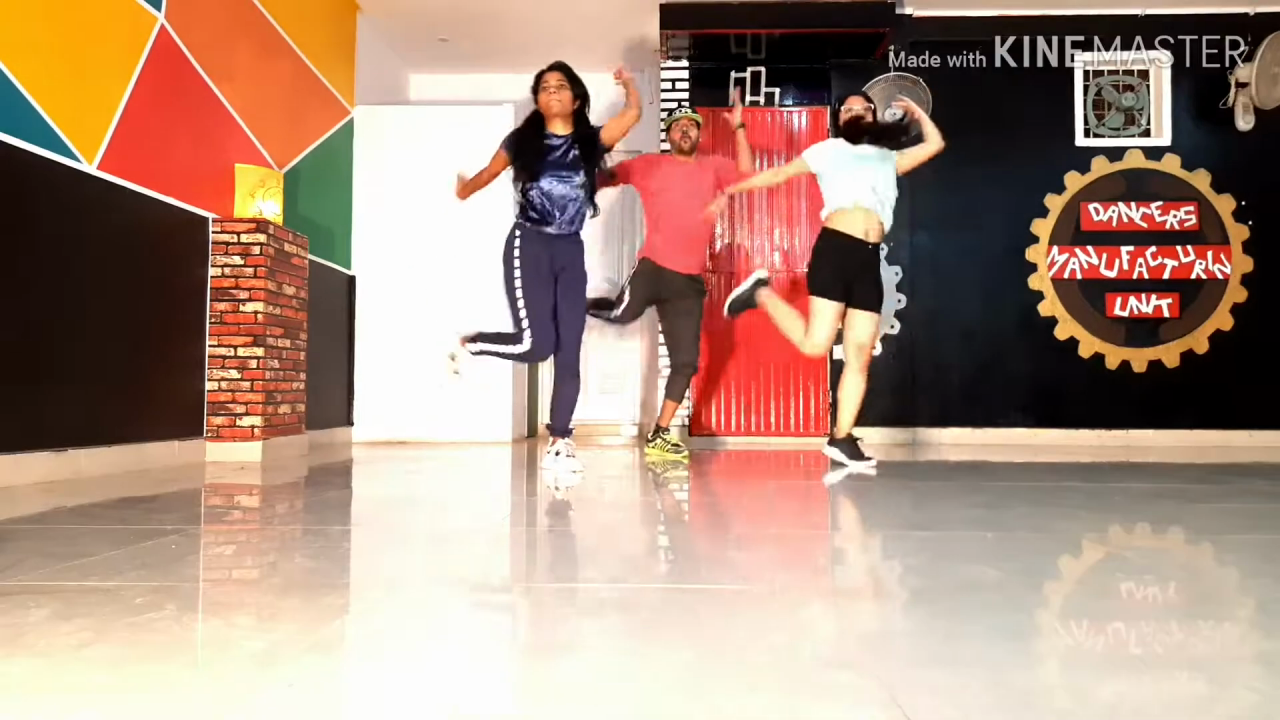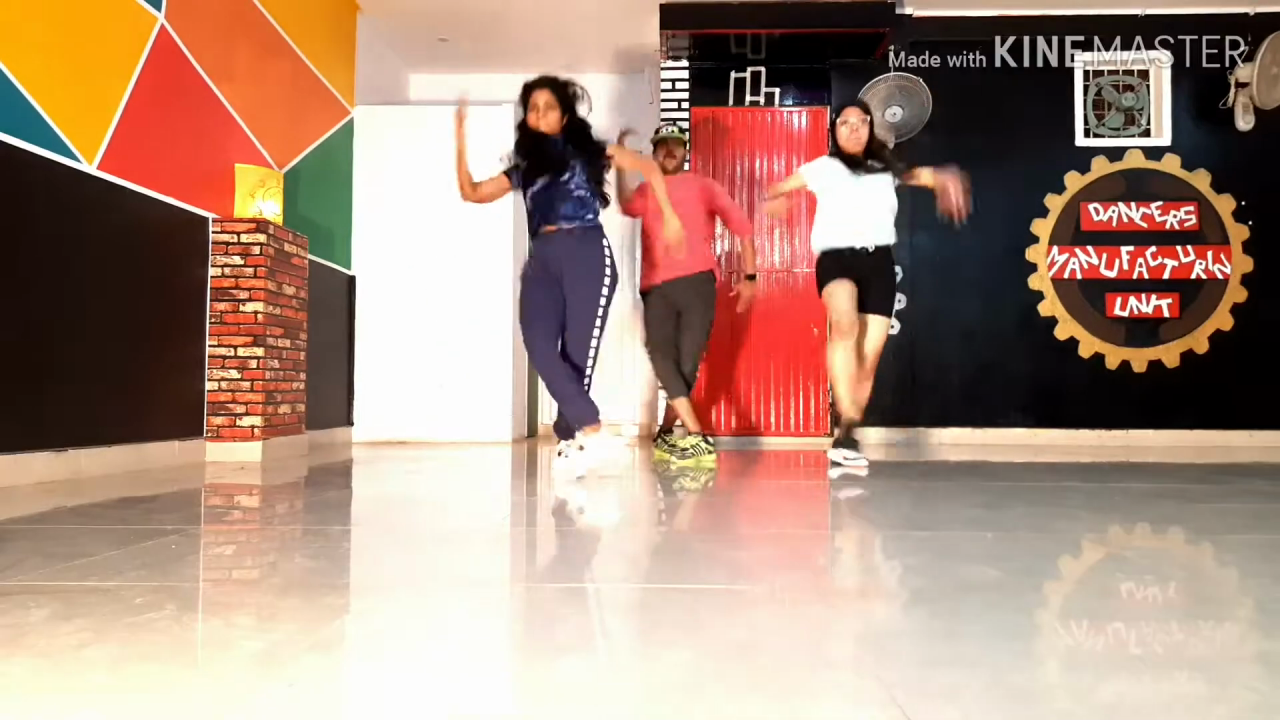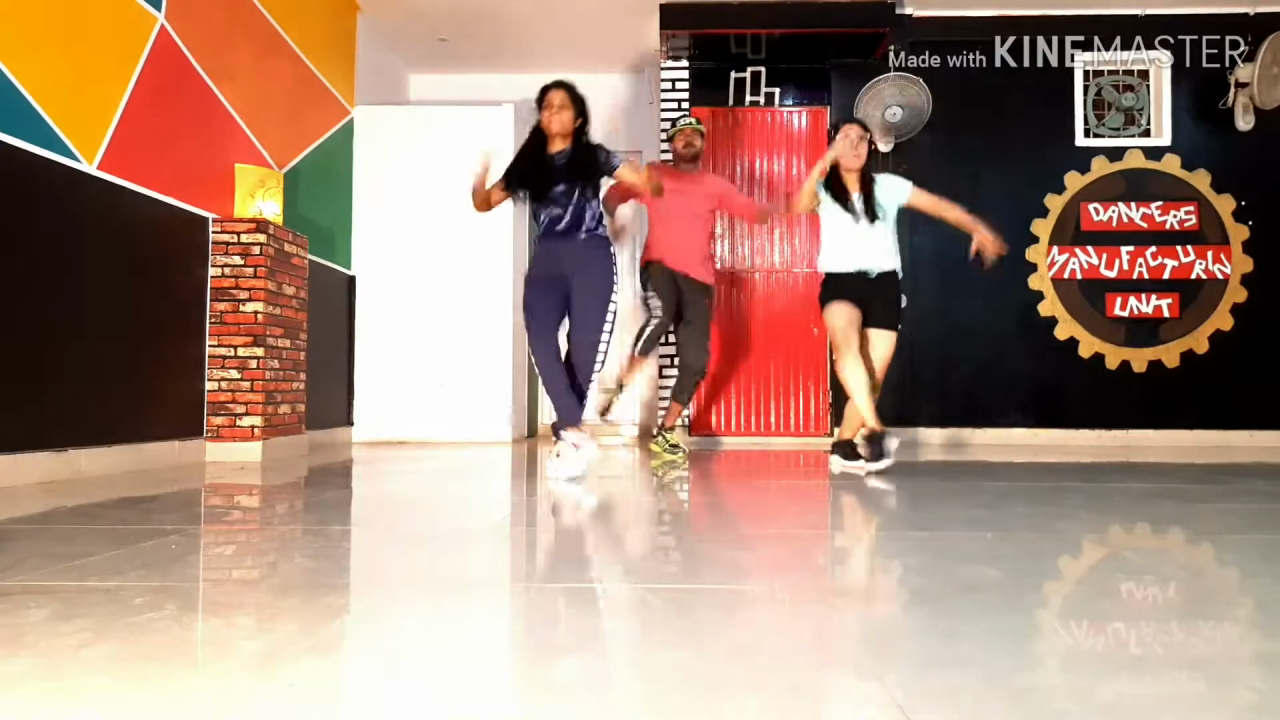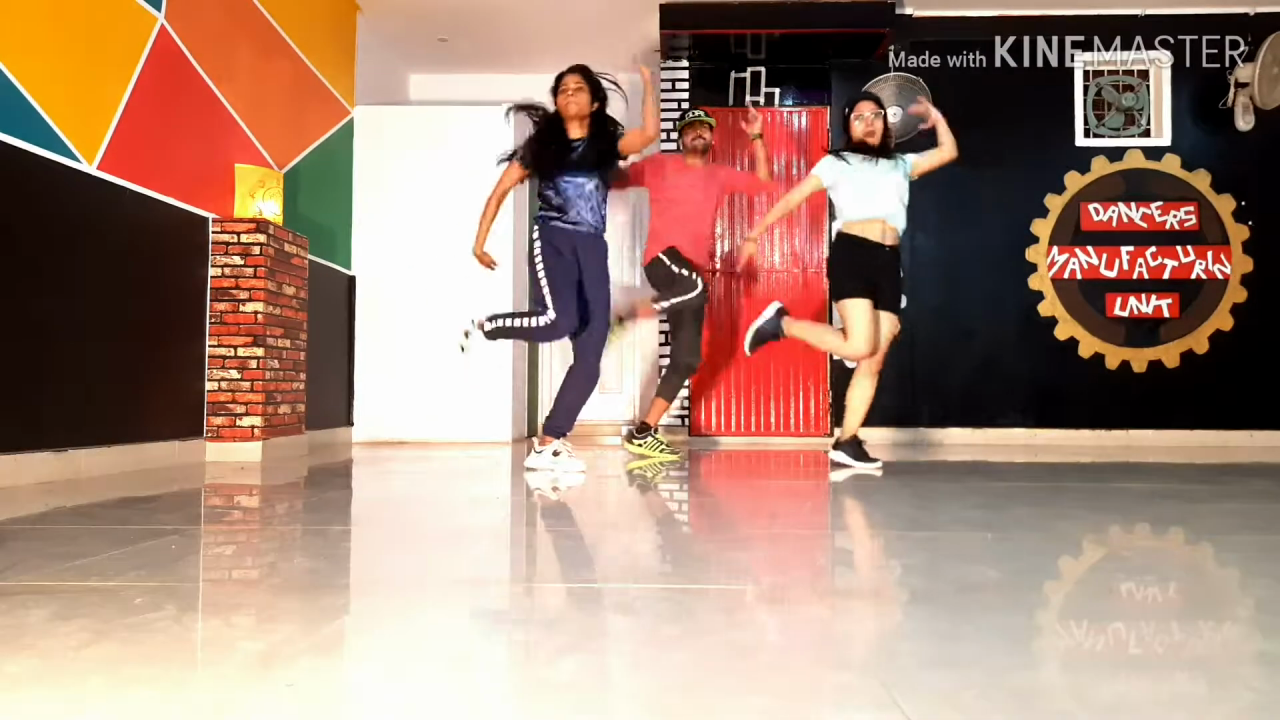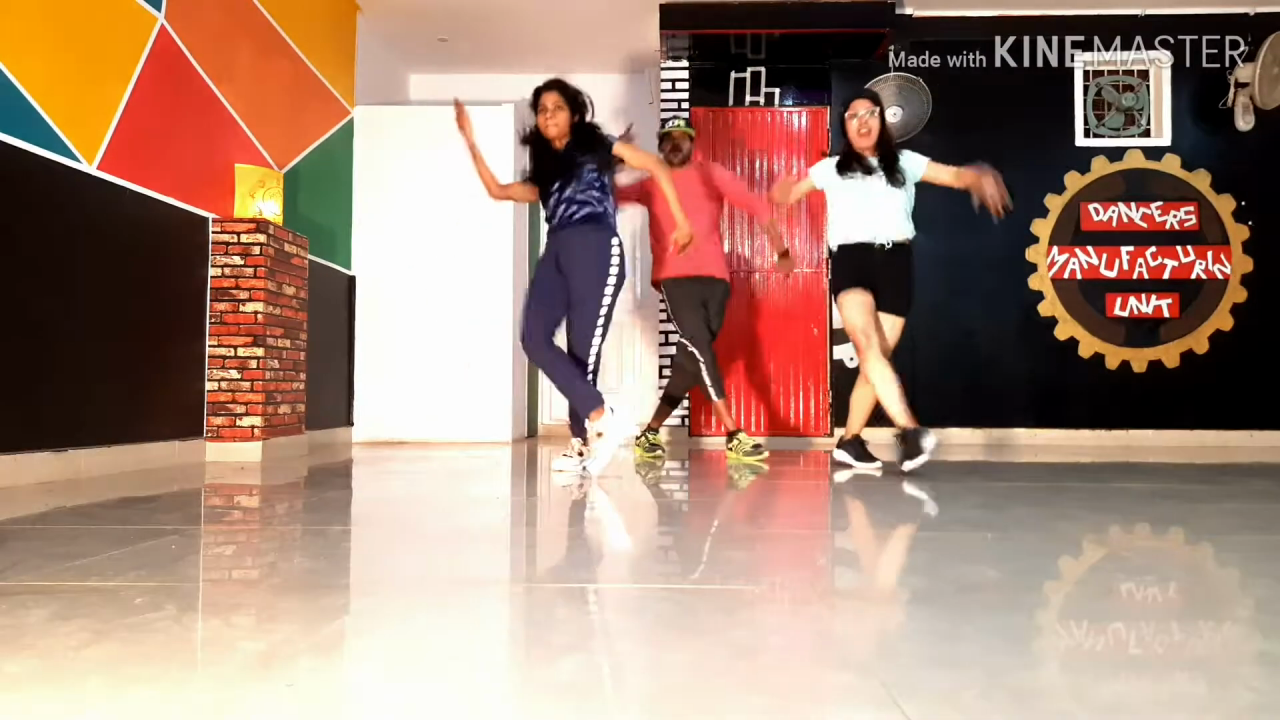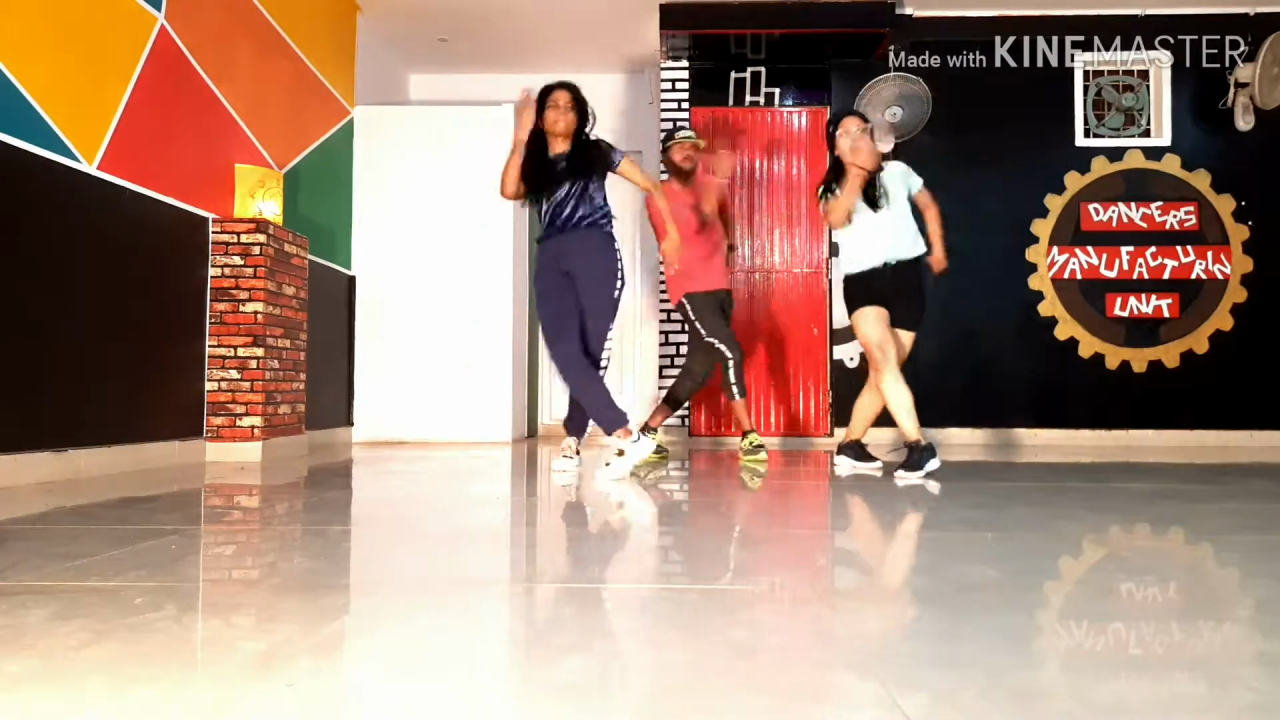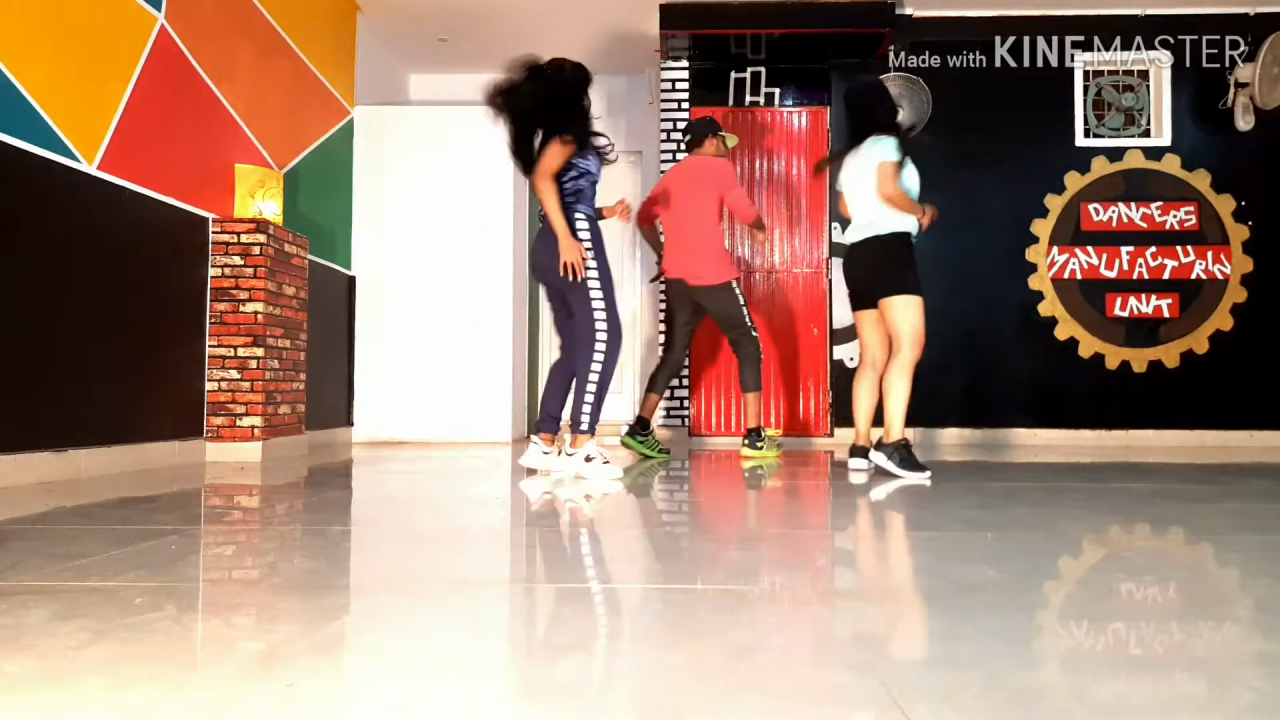
dt=0.2s
person 1, frame 1
left shoulder: (591, 141)
right shoulder: (523, 140)
left elbow: (633, 114)
right elbow: (488, 174)
left wrist: (629, 86)
left hip: (569, 253)
right hip: (529, 245)
left knee: (569, 351)
right knee: (534, 342)
left ankle: (560, 442)
right ankle: (470, 344)
person 1, frame 2
left shoulder: (589, 148)
right shoulder: (524, 165)
left elbow: (645, 166)
right elbow: (472, 194)
left wrist: (668, 214)
right wrist: (460, 141)
left hip: (589, 252)
right hip: (545, 258)
left knee: (580, 350)
right knee: (543, 351)
left ankle: (569, 439)
right ankle: (590, 432)
person 1, frame 3
left shoulder: (591, 157)
right shoulder: (525, 167)
left elbow: (641, 181)
right elbow: (484, 203)
left wrist: (651, 182)
right wrist: (479, 189)
left hip: (591, 259)
right hip: (545, 262)
left knee: (584, 353)
right knee: (542, 343)
left ankle: (566, 438)
right ankle: (572, 432)
person 1, frame 4
left shoulder: (608, 142)
right shoulder: (541, 145)
left elbow: (648, 135)
right elbow: (499, 191)
left wrist: (649, 90)
right wrist: (480, 240)
left hip: (592, 251)
right hip: (551, 242)
left knee: (591, 357)
right knee: (558, 318)
left ankle: (550, 443)
right ankle: (485, 328)
person 1, frame 5
left shoulder: (597, 145)
right shoulder: (543, 170)
left elbow: (654, 166)
right elbow: (498, 190)
left wrist: (679, 218)
right wrist: (471, 142)
left hip: (598, 249)
right hip: (557, 254)
left knee: (585, 348)
right knee: (534, 338)
left ankle: (579, 441)
right ankle: (599, 420)
person 1, frame 6
left shoulder: (598, 153)
right shoulder: (533, 167)
left elbow: (650, 186)
right elbow: (509, 190)
left wrist: (670, 235)
right wrist: (519, 137)
left hip: (596, 252)
right hip: (552, 259)
left knee: (591, 353)
right knee: (565, 351)
left ankle: (572, 439)
right ankle: (625, 436)
person 1, frame 7
left shoulder: (551, 135)
right shoulder: (566, 130)
right elbow: (542, 177)
left wrist: (605, 212)
right wrist: (566, 237)
left hip: (559, 243)
right hip: (577, 240)
left knee: (575, 348)
right knee: (602, 336)
left ankle: (544, 443)
right ankle: (582, 444)
person 2, frame 1
left shoulder: (888, 158)
right shoulder: (830, 149)
left elbow: (935, 144)
right elbow: (778, 174)
left wrist: (916, 112)
right wrist: (729, 191)
left hip: (867, 259)
right hip: (835, 248)
left knee: (860, 357)
right knee: (815, 346)
left ankle: (841, 437)
right ankle: (761, 291)
person 2, frame 2
left shoulder: (885, 169)
right shoulder: (823, 167)
left elbow: (932, 175)
right elbow: (780, 189)
left wrist: (950, 182)
right wrist: (774, 199)
left hip: (877, 264)
right hip: (836, 261)
left knee: (868, 362)
right knee: (844, 326)
left ankle: (844, 439)
right ankle: (848, 421)
person 2, frame 3
left shoulder: (888, 186)
right shoulder: (825, 189)
left elbow: (940, 206)
right elbow: (799, 206)
left wrist: (978, 229)
right wrist: (824, 163)
left hip: (881, 285)
right hip: (839, 284)
left knee: (872, 377)
right knee: (846, 345)
left ankle: (845, 444)
right ankle: (872, 431)
person 2, frame 4
left shoulder: (898, 164)
right shoulder: (835, 163)
left elbow: (949, 151)
right elbow: (791, 199)
left wrist: (934, 114)
right wrist: (754, 235)
left hip: (888, 263)
right hip: (851, 255)
left knee: (874, 361)
right knee: (859, 348)
left ankle: (847, 441)
right ankle: (781, 323)
person 2, frame 5
left shoulder: (904, 163)
right shoulder: (832, 168)
left elbow: (953, 175)
right elbow: (790, 194)
left wrist: (981, 179)
right wrist: (781, 192)
left hip: (894, 261)
right hip: (852, 263)
left knee: (877, 352)
right knee: (870, 347)
left ankle: (850, 440)
right ankle: (909, 431)
person 2, frame 6
left shoulder: (896, 172)
right shoulder: (833, 190)
left elbow: (928, 203)
right elbow: (837, 219)
left wrist: (937, 248)
right wrist: (857, 172)
left hip: (905, 278)
right hip: (863, 282)
left knee: (886, 368)
right knee: (884, 360)
left ankle: (850, 444)
right ankle: (917, 445)
person 2, frame 7
left shoulder: (851, 156)
right shoulder: (885, 143)
left elbow: (845, 207)
right elbow: (889, 191)
right wrist: (920, 211)
left hip: (862, 257)
right hip: (886, 251)
left knee: (873, 360)
right knee: (910, 348)
left ankle: (862, 447)
right ankle: (894, 442)
person 3, frame 1
left shoulder: (713, 166)
right shoulder: (648, 164)
left elbow: (747, 175)
right elbow: (608, 177)
left wrist: (739, 129)
left hip: (690, 280)
right hip: (653, 266)
left knee: (686, 360)
right knee: (622, 312)
left ankle: (660, 434)
person 3, frame 2
left shoulder: (705, 187)
right shoulder: (646, 191)
left elbow: (742, 225)
right elbow: (626, 205)
left wrist: (749, 277)
left hip: (698, 280)
right hip: (657, 286)
left knee: (687, 361)
right knee: (661, 354)
left ankle: (667, 434)
right ankle: (695, 435)
person 3, frame 3
left shoulder: (715, 185)
right shoulder: (655, 175)
left elbow: (752, 211)
right elbow: (615, 196)
left wrist: (764, 210)
left hip: (697, 280)
right hip: (659, 267)
left knee: (696, 364)
right knee: (660, 315)
left ankle: (666, 432)
right ankle: (619, 385)
person 3, frame 4
left shoulder: (720, 176)
right shoulder: (659, 165)
left elbow: (763, 181)
right elbow: (617, 179)
left wrist: (757, 137)
left hip: (696, 271)
right hip: (666, 257)
left knee: (687, 361)
right knee: (695, 289)
left ankle: (643, 432)
right ankle: (633, 313)
person 3, frame 5
left shoulder: (713, 174)
right shoulder: (651, 186)
left elbow: (756, 204)
right elbow: (617, 196)
left wrist: (780, 249)
left hip: (714, 279)
right hip: (674, 279)
left knee: (690, 362)
right knee: (699, 352)
left ankle: (650, 432)
right ankle: (734, 435)
person 3, frame 6
left shoulder: (710, 183)
right shoulder: (660, 198)
right elbow: (699, 225)
left wrist: (729, 247)
right wrist: (716, 186)
left hip: (720, 290)
right hip: (690, 293)
left knee: (698, 368)
right knee: (729, 352)
left ankle: (648, 431)
right ankle: (748, 435)
person 3, frame 7
left shoulder: (672, 177)
right shoulder: (718, 168)
left elbow: (644, 218)
right elbow: (745, 213)
right wrist: (759, 228)
left hip: (677, 278)
right hip: (714, 276)
left knee: (673, 355)
right knee: (747, 347)
left ankle: (640, 428)
right ankle: (754, 435)
